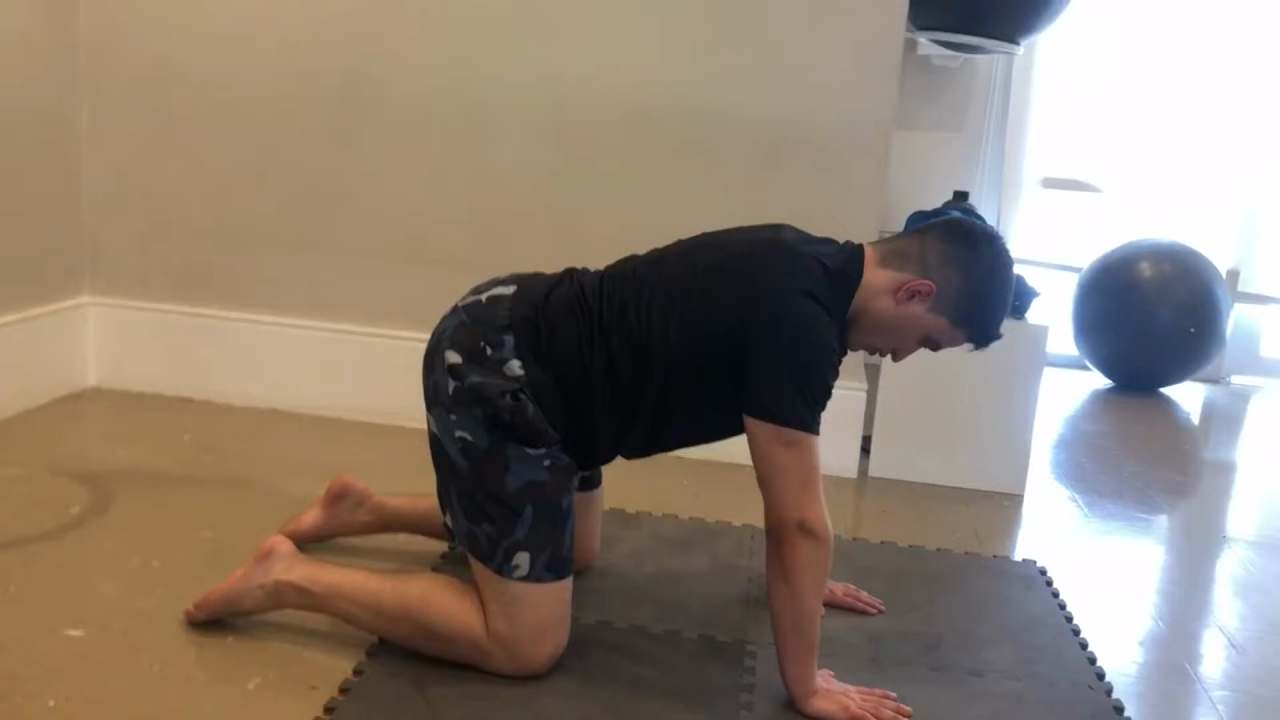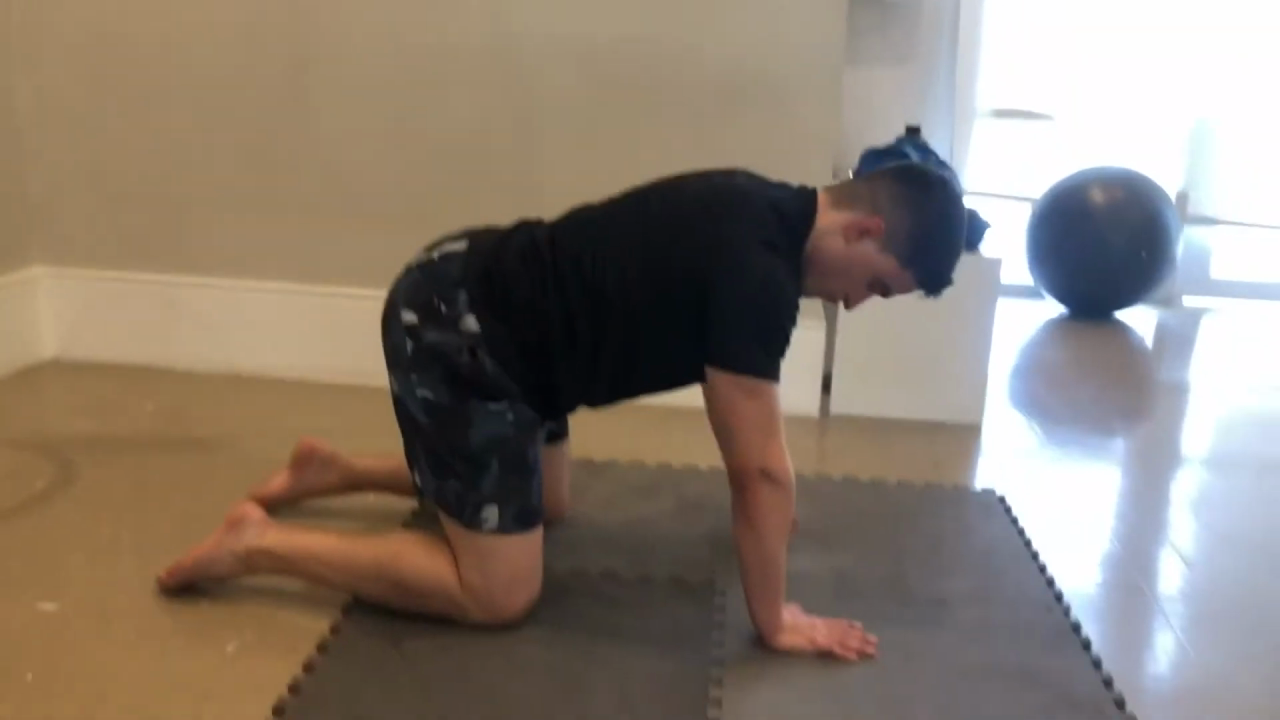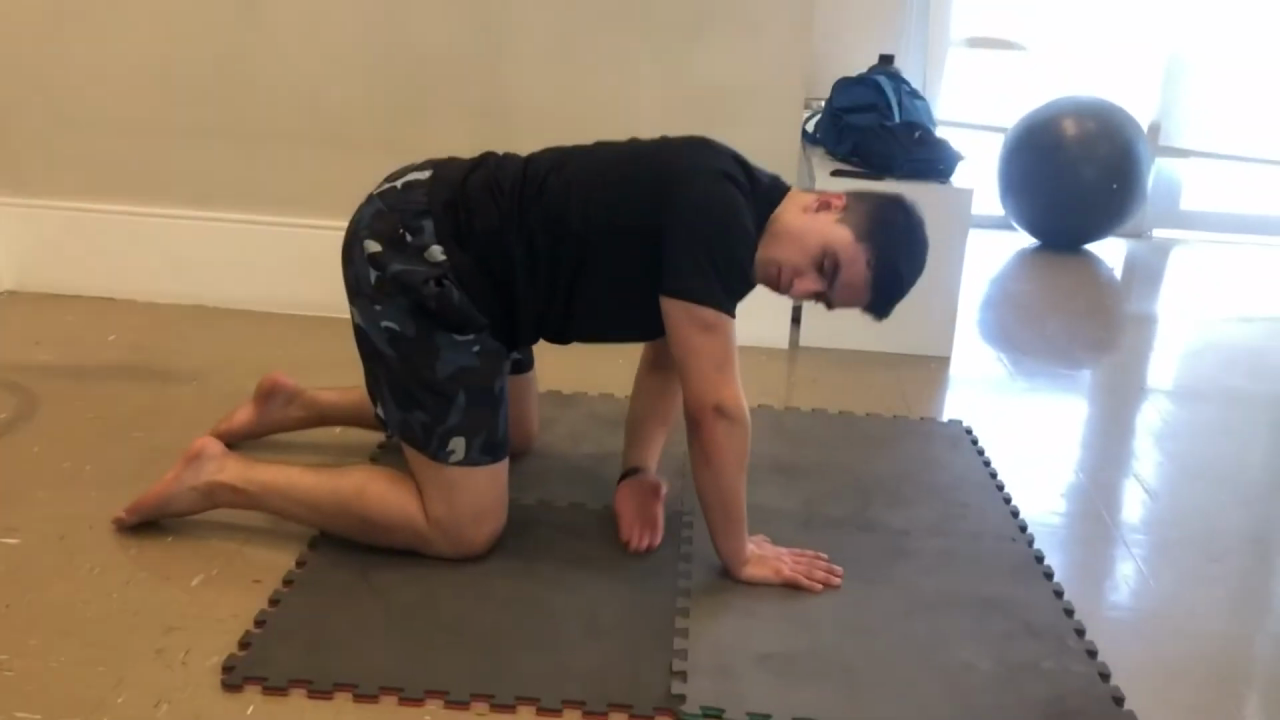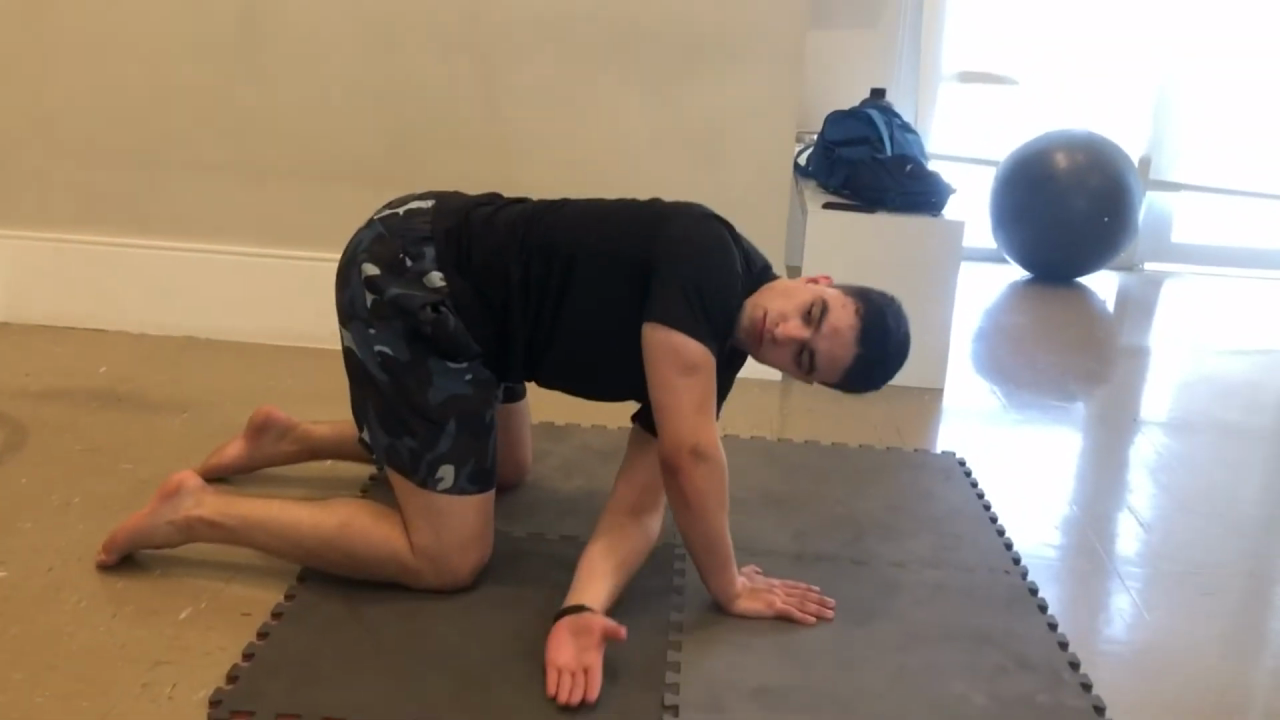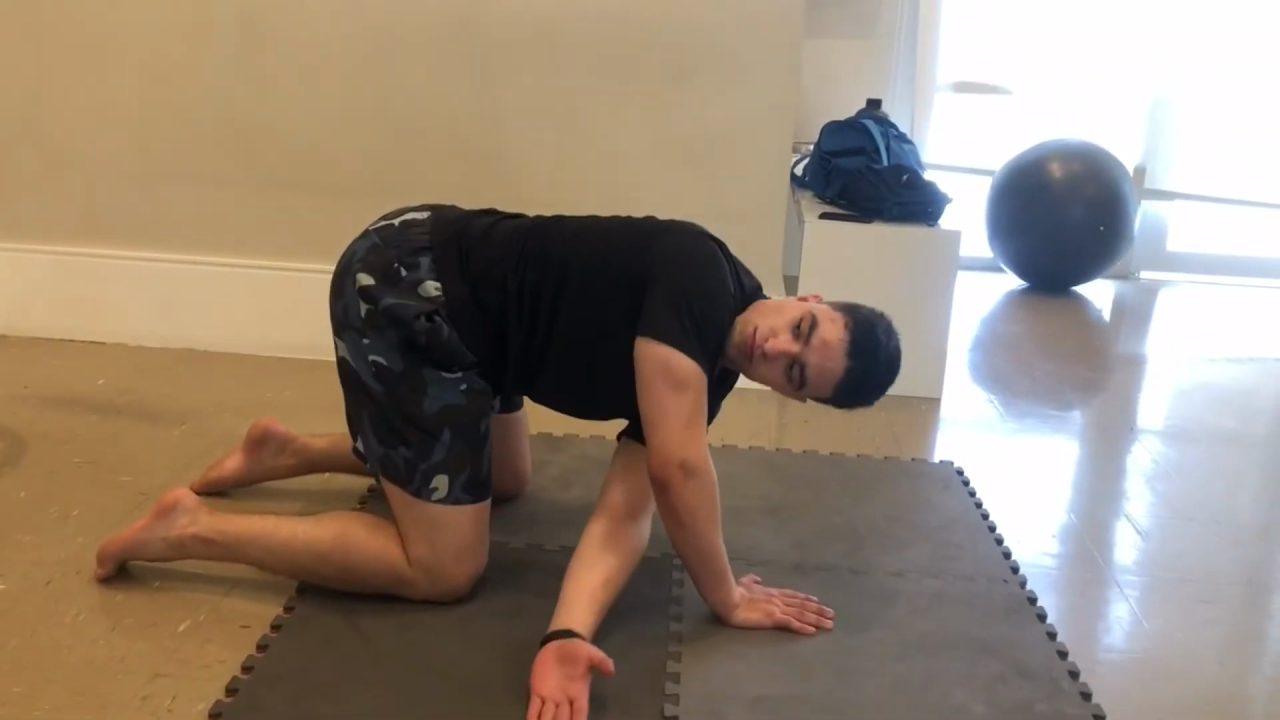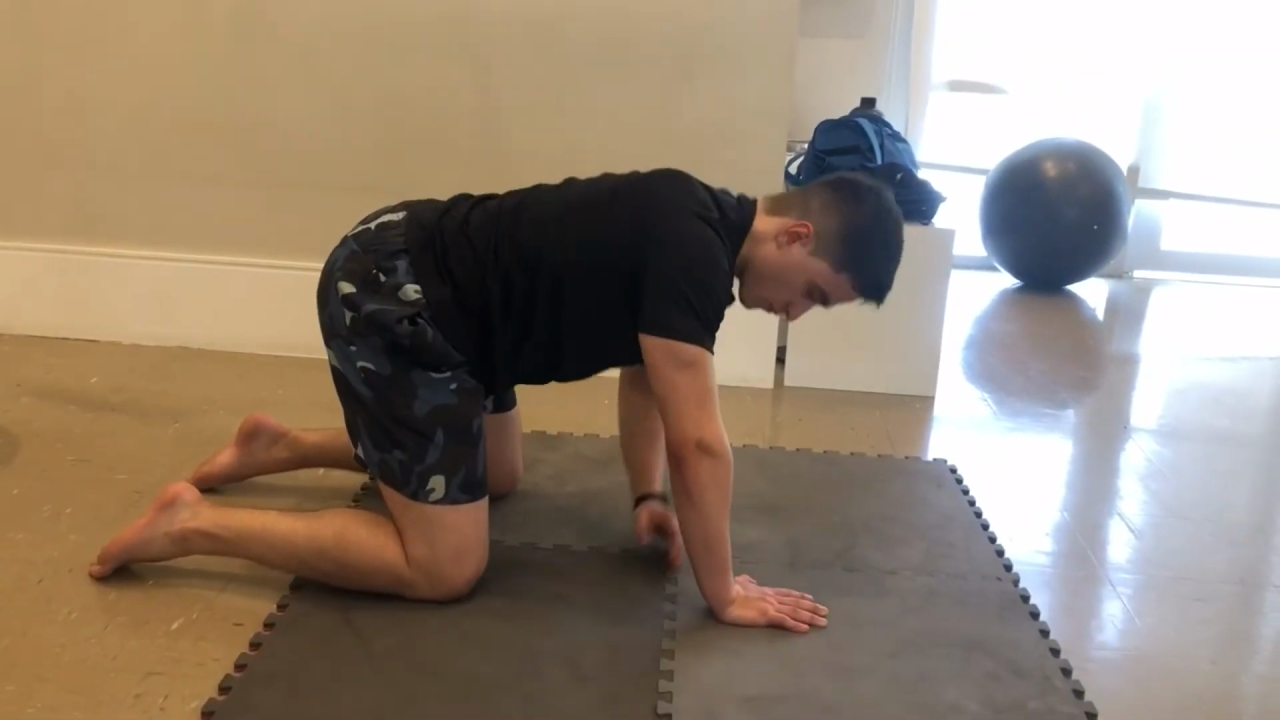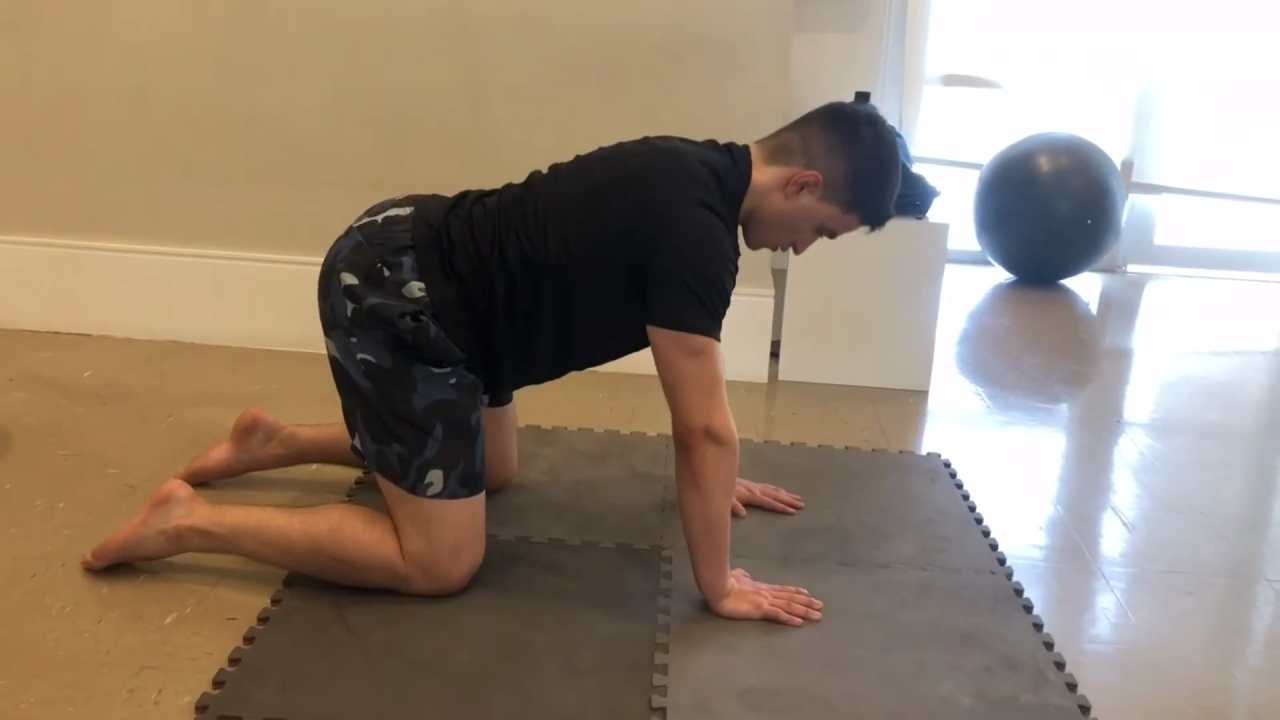
dt=0.5s
person 1, frame 1
left shoulder: (810, 277)
right shoulder: (801, 317)
right elbow: (798, 522)
left wrist: (802, 578)
left hip: (516, 341)
right hip: (493, 374)
left knee: (572, 553)
right knee: (525, 643)
left ankle: (365, 507)
right ankle: (289, 578)
person 1, frame 2
left shoulder: (764, 221)
right shoulder: (757, 266)
left elbow: (721, 376)
right elbow: (761, 469)
left wrist: (760, 506)
right wrist: (774, 619)
left hip: (475, 304)
right hip: (455, 330)
left knee: (544, 507)
right knee: (500, 594)
left ankle: (334, 469)
right ankle: (260, 542)
person 1, frame 3
left shoulder: (735, 237)
right shoulder: (717, 208)
left elbow: (668, 361)
right elbow: (715, 407)
left wrist: (638, 472)
right wrist: (738, 553)
left hip: (447, 250)
right hip: (412, 252)
left knee: (512, 437)
right knee: (465, 525)
left ankle: (296, 402)
right ankle: (221, 477)
person 1, frame 4
left shoulder: (716, 348)
right shoulder: (706, 261)
left elbow: (641, 500)
right elbow: (690, 454)
left wrist: (579, 611)
right wrist: (729, 586)
left hip: (443, 284)
right hip: (409, 277)
left knee: (504, 469)
right knee: (449, 556)
left ankle: (287, 436)
right ankle: (201, 511)
person 1, frame 5
left shoulder: (709, 363)
right shoulder: (697, 277)
left elbow: (626, 509)
right elbow: (678, 468)
left wrist: (568, 633)
right wrist: (727, 597)
left hip: (432, 299)
right hip: (401, 290)
left knee: (505, 480)
right knee: (445, 567)
left ankle: (286, 449)
right ankle: (193, 529)
person 1, frame 6
left shoulder: (699, 236)
right shoulder: (692, 247)
left elbow: (645, 382)
right elbow: (699, 442)
left wrist: (649, 498)
right wrist: (723, 593)
left hip: (417, 283)
right hip: (389, 299)
left knee: (495, 477)
right knee: (445, 568)
left ankle: (281, 444)
right ankle: (195, 524)
person 1, frame 7
left shoulder: (697, 179)
right shoulder: (696, 227)
right elbow: (703, 428)
left wrist: (715, 476)
right wrist: (719, 585)
left hip: (410, 260)
right hip: (391, 295)
left knee: (491, 471)
right knee: (441, 562)
left ankle: (275, 439)
right ankle: (190, 521)
